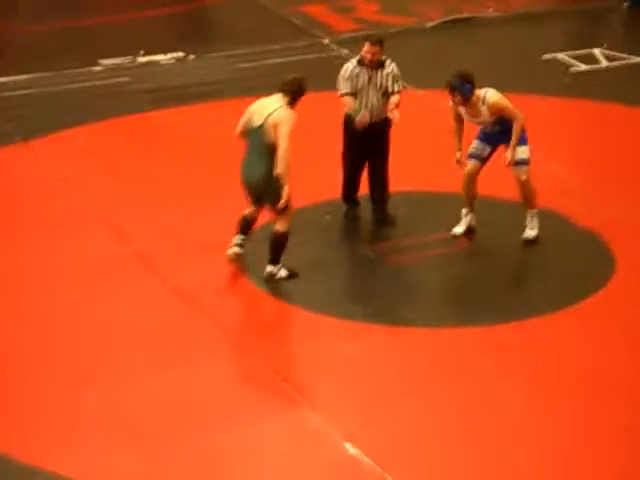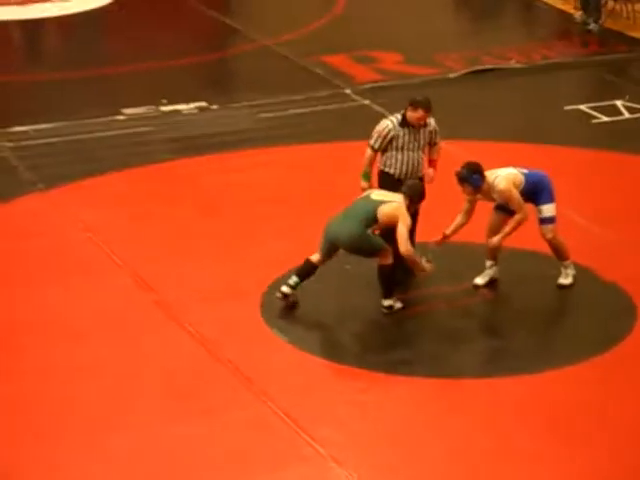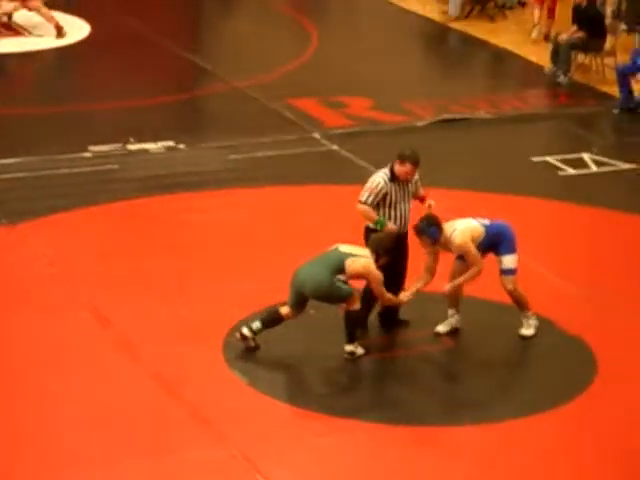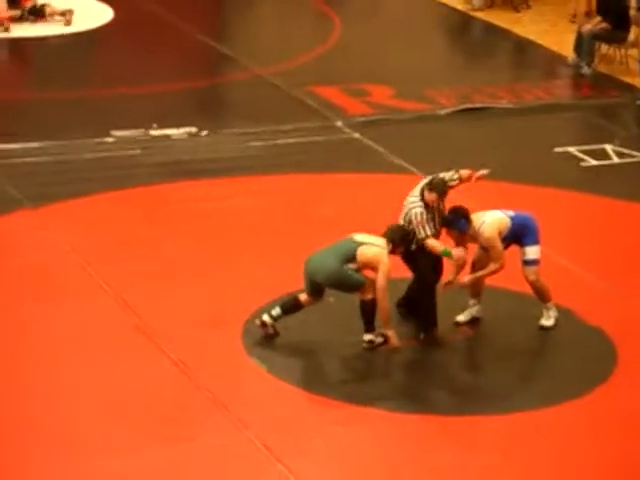
dt=0.7s
person 1, frame 1
left shoulder: (390, 68)
right shoulder: (350, 68)
left elbow: (396, 93)
right elbow: (345, 97)
left wrist: (393, 108)
right wrist: (358, 112)
left hip: (379, 125)
right hip: (356, 125)
left knee: (379, 168)
right knee: (352, 166)
left ankle: (380, 209)
right ankle: (351, 204)
person 1, frame 2
left shoulder: (430, 125)
right shoulder: (389, 125)
left elbow: (434, 144)
right elbow: (371, 151)
left wrist: (432, 167)
right wrist: (365, 177)
left hip: (415, 181)
right hip: (390, 180)
left knee: (409, 223)
left ankle: (402, 262)
person 1, frame 3
left shoulder: (411, 176)
right shoulder: (380, 181)
left elbow: (416, 190)
right elbow: (362, 206)
left wrist: (424, 198)
right wrist: (382, 223)
left hip: (400, 234)
left knee: (397, 278)
left ankle: (390, 317)
right ankle: (361, 317)
person 1, frame 4
left shoulder: (435, 182)
right shoulder: (417, 210)
left elbow: (457, 174)
right elbow: (428, 241)
left wrist: (474, 174)
right wrist: (449, 253)
left hip: (426, 239)
right hip: (412, 244)
left knee: (434, 272)
right knee: (428, 279)
left ankle: (406, 304)
right ankle: (426, 328)
person 2, frame 1
left shoulder: (257, 104)
right shoulder: (286, 115)
left elbow: (240, 131)
right elbow: (283, 150)
right wrist: (286, 185)
left hip: (247, 171)
right hip: (266, 176)
left knee: (255, 207)
right knee: (282, 218)
left ankle: (237, 245)
right ankle: (273, 267)
person 2, frame 2
left shoulder: (375, 192)
right shoulder: (402, 213)
right elbow: (405, 250)
right wrist: (421, 266)
left hip: (333, 226)
right hip: (352, 234)
left knee: (321, 256)
right knee: (386, 254)
left ankle: (287, 289)
right ankle: (388, 301)
person 2, frame 3
left shoulder: (343, 246)
right shoulder: (372, 269)
right elbow: (384, 298)
right wrist: (401, 298)
left hip: (300, 274)
right hip: (318, 282)
left knee: (292, 309)
right knee: (353, 300)
left ankle: (249, 331)
right ankle: (351, 347)
person 2, frame 4
left shoulder: (363, 236)
right shoulder: (383, 260)
right elbow: (382, 297)
right wrist: (389, 329)
left hip: (313, 261)
right hip: (330, 269)
left knee: (311, 296)
right knee: (368, 289)
left ankle: (268, 318)
right ankle: (370, 336)
person 3, frame 1
left shoulder: (491, 100)
right shoulder: (455, 105)
left elbow: (518, 118)
right elbow: (458, 123)
left wrist: (512, 150)
right wrist: (458, 149)
left hip: (512, 128)
right hip: (489, 131)
left knee: (522, 177)
right knee: (469, 173)
left ankle: (532, 220)
right ankle: (467, 218)
person 3, frame 2
left shoulder: (502, 187)
right shoulder: (474, 190)
left elbow: (522, 214)
right elbow: (464, 215)
left wrist: (501, 237)
right wrist: (447, 234)
left hip: (540, 185)
right hip: (518, 188)
left knee: (549, 235)
right knee: (492, 228)
left ankle: (568, 269)
right ankle: (491, 269)
person 3, frame 3
left shoulder: (458, 240)
right shoulder: (435, 241)
left elbow: (478, 267)
right elbow: (429, 274)
left wrist: (454, 285)
right wrist: (410, 292)
left hip: (501, 236)
right hip: (481, 238)
left knee: (509, 286)
right knee: (454, 276)
left ankle: (530, 319)
right ankle: (453, 318)
person 3, frame 4
left shoulder: (486, 232)
right shoulder: (463, 230)
left elbow: (499, 264)
left wrist: (472, 278)
right wrist: (453, 277)
left hip: (525, 228)
right hip: (505, 228)
left knee: (531, 277)
right knee: (476, 266)
left ankle: (550, 310)
right ankle: (474, 308)
